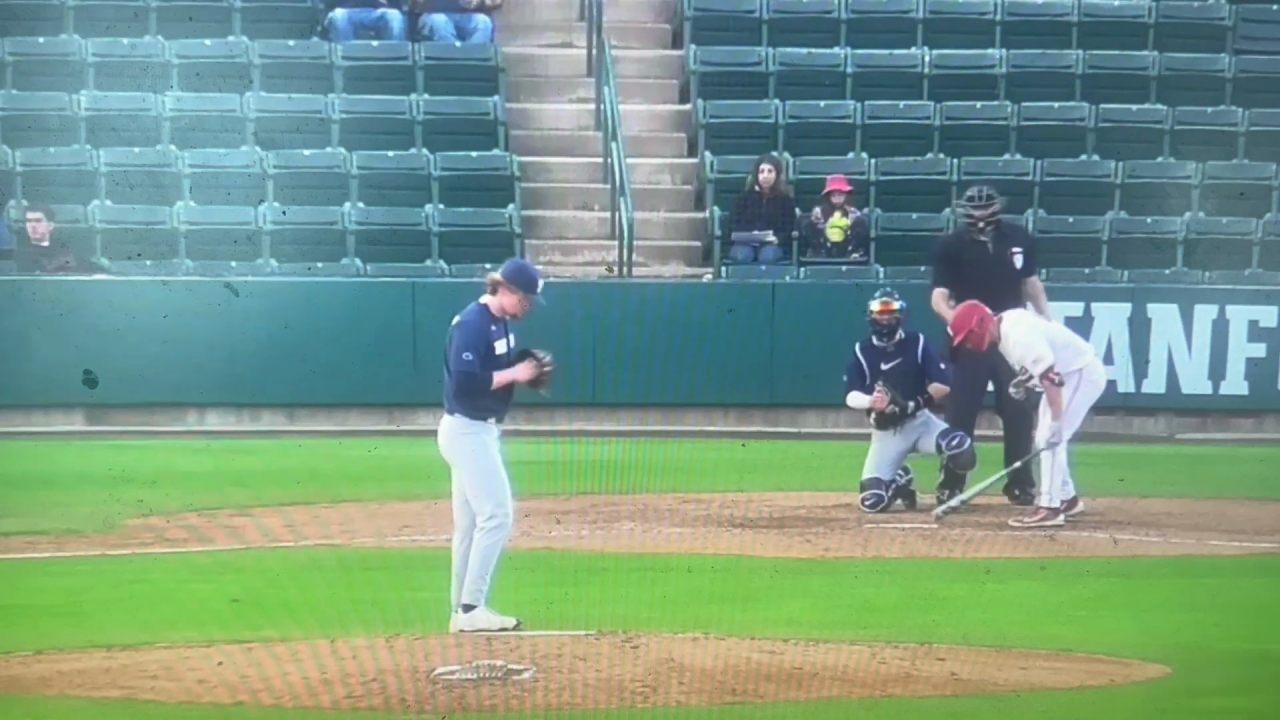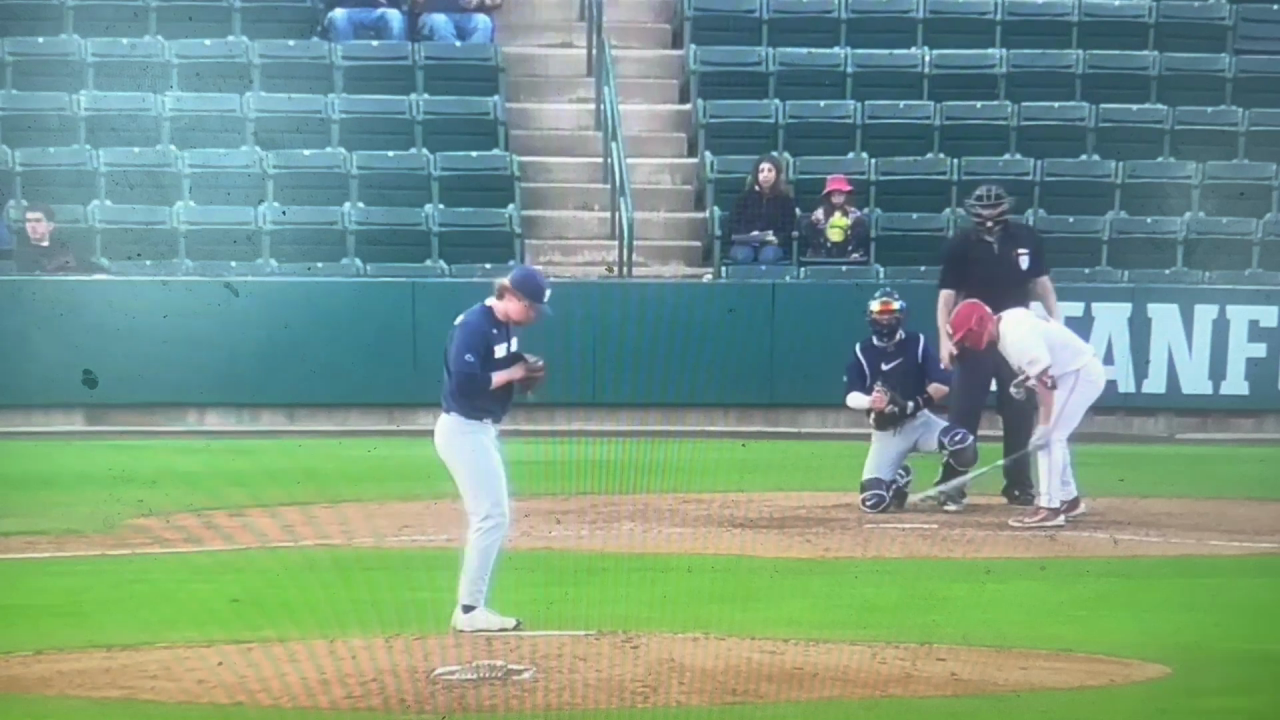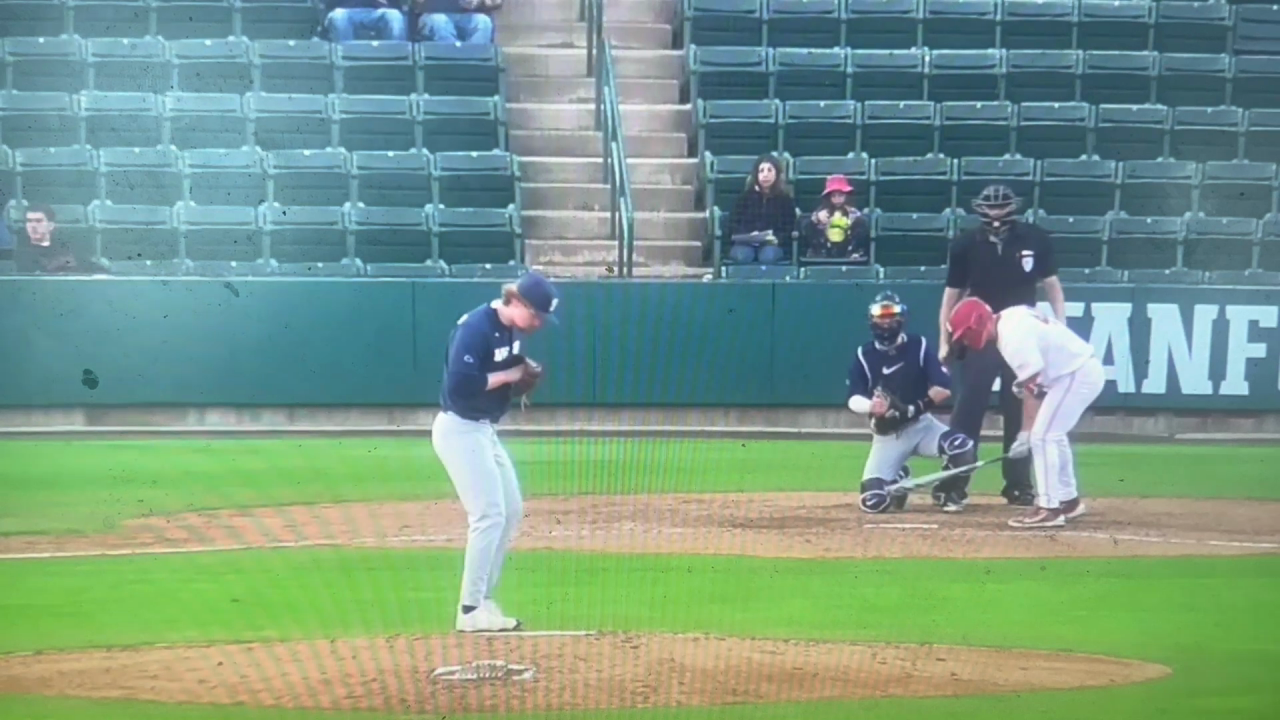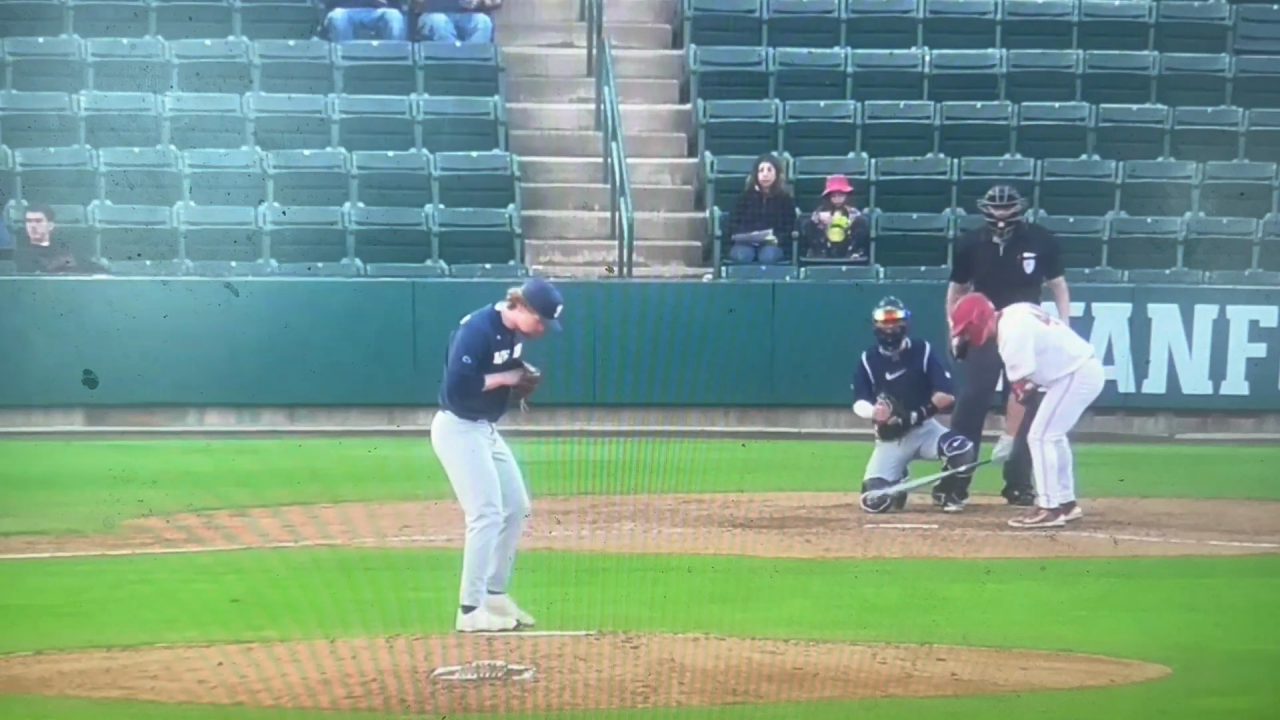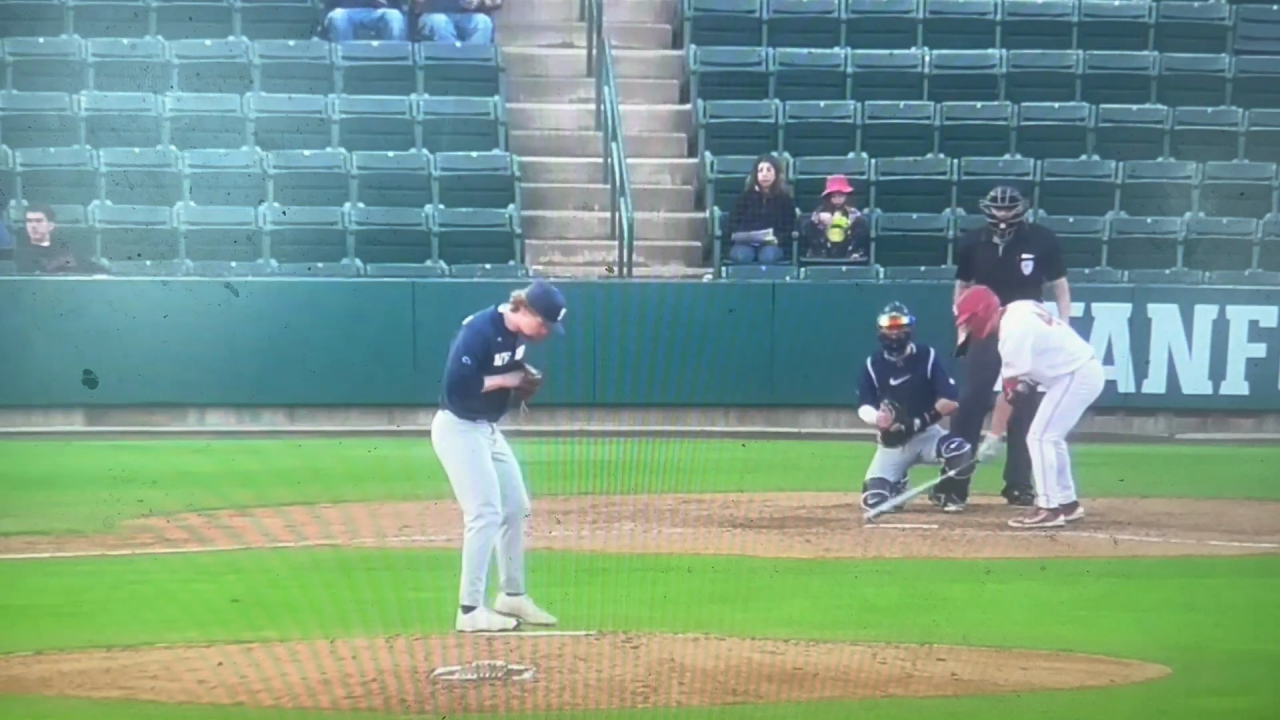
dt=0.1s
person 1, frame 1
left shoulder: (499, 321)
right shoulder: (472, 324)
right elbow: (467, 383)
left wrist: (522, 370)
right wrist: (514, 374)
left hip: (476, 431)
right hip: (468, 431)
left knee: (471, 522)
right knee: (496, 516)
left ankle: (464, 608)
right ankle: (471, 610)
person 1, frame 2
left shoulder: (508, 325)
right shoulder: (473, 326)
right elbow: (465, 386)
left wrist: (524, 372)
right wrist: (511, 373)
left hip: (483, 429)
right hip: (463, 431)
left knee: (489, 517)
right knee: (492, 516)
left ankle: (469, 605)
right ankle: (470, 611)
person 1, frame 3
left shoulder: (512, 329)
right shoulder: (475, 328)
right elbow: (462, 386)
left wrist: (522, 373)
right wrist: (509, 376)
left hip: (482, 429)
right hip: (461, 430)
left knee: (511, 510)
right knee: (489, 516)
left ankle: (482, 599)
right ankle: (471, 610)
person 1, frame 4
left shoulder: (515, 331)
right shoulder: (476, 329)
right elbow: (458, 386)
left wrist: (521, 377)
right wrist: (506, 378)
left hip: (485, 428)
right hip: (459, 429)
left knee: (517, 507)
right knee: (486, 515)
left ankle: (494, 594)
right ankle: (470, 610)
person 1, frame 5
left shoulder: (517, 333)
right shoulder: (478, 331)
right elbow: (457, 386)
left wrist: (523, 380)
right wrist: (506, 380)
left hip: (486, 428)
right hip: (459, 429)
left knee: (517, 508)
right knee: (486, 515)
left ankle: (513, 595)
right ankle: (470, 610)
person 2, frame 1
left shoulder: (1018, 238)
right shoulder: (953, 245)
left elbow: (1031, 282)
right elbow: (938, 296)
left wrist: (1047, 322)
right wrist: (954, 317)
left knee: (1019, 410)
right knee: (960, 410)
left ankle: (1020, 484)
right ankle: (952, 485)
person 2, frame 2
left shoulder: (1027, 238)
right shoulder: (960, 245)
left elbow: (1041, 283)
right elbow: (947, 296)
left wrist: (1055, 323)
right wrist: (945, 341)
left knee: (1020, 410)
right knee: (963, 409)
left ankle: (1018, 485)
right ankle: (952, 485)
person 2, frame 3
left shoulder: (1035, 239)
right shoulder: (966, 244)
left elbow: (1050, 283)
right elbow: (952, 294)
left wrist: (1060, 325)
right wrist: (944, 339)
left knee: (1021, 411)
right knee: (967, 409)
left ankle: (1018, 485)
right ankle: (952, 484)
person 2, frame 4
left shoulder: (1040, 240)
right shoulder: (971, 243)
left elbow: (1058, 284)
right elbow: (956, 290)
left wrist: (1064, 326)
left knee: (1024, 409)
right knee: (968, 407)
left ankle: (1018, 485)
right ankle: (953, 483)
person 2, frame 5
left shoulder: (1042, 240)
right shoulder: (972, 242)
left elbow: (1059, 285)
right elbow: (963, 286)
left knee: (1024, 409)
right knee: (969, 405)
left ankle: (1018, 484)
right ankle: (953, 483)
person 3, frame 1
left shoulder: (1019, 334)
right shoulder: (1007, 322)
left elbow: (1051, 378)
left wrist: (1056, 423)
right wrist: (1025, 380)
left hip: (1083, 374)
right hip: (1071, 372)
left knee: (1052, 438)
right knee: (1048, 438)
left ankle: (1049, 507)
right ankle: (1067, 499)
person 3, frame 2
left shoulder: (1016, 334)
right shoulder: (1009, 319)
left elbow: (1045, 381)
left wrist: (1044, 426)
right wrist: (1026, 378)
left hip: (1082, 373)
right hip: (1079, 370)
left knee: (1049, 436)
right knee: (1052, 436)
left ankle: (1049, 508)
right ankle: (1069, 500)
person 3, frame 3
left shoulder: (1013, 335)
right shoulder: (1009, 318)
left elbow: (1034, 387)
left wrist: (1025, 434)
right wrist: (1025, 379)
left hip: (1079, 374)
right hip: (1080, 370)
left knee: (1043, 437)
right knee: (1052, 435)
left ankle: (1049, 508)
right ankle: (1068, 500)
person 3, frame 4
left shoulder: (1012, 334)
right shoulder: (1015, 312)
left elbow: (1019, 391)
right wrist: (1031, 377)
left hip: (1079, 375)
right hip: (1082, 369)
left knee: (1040, 436)
right knee: (1052, 436)
left ankle: (1048, 509)
right ankle: (1065, 502)
person 3, frame 5
left shoulder: (1013, 331)
right shoulder: (1019, 310)
left elbow: (1010, 390)
left wrist: (994, 437)
right wrist: (1029, 377)
left hip: (1078, 375)
right hip: (1084, 370)
left knee: (1040, 436)
right knee: (1052, 436)
left ankle: (1049, 509)
right ankle: (1067, 502)
person 4, frame 1
left shoulder: (917, 343)
right shoulder: (862, 351)
left elbow: (942, 385)
right elbow: (851, 397)
left wrist: (911, 406)
right wrist: (871, 401)
left hip: (919, 421)
right hip: (886, 431)
left knee: (960, 449)
right knee: (872, 501)
right ankle: (899, 482)
person 4, frame 2
left shoulder: (917, 343)
right shoulder: (862, 351)
left elbow: (942, 385)
right elbow: (851, 397)
left wrist: (911, 406)
right wrist: (870, 402)
left hip: (919, 420)
right hip: (886, 430)
left knee: (963, 444)
right knee: (873, 501)
right ankle: (897, 481)
person 4, frame 3
left shoulder: (919, 346)
right shoulder: (864, 355)
left elbow: (943, 388)
right elbow: (853, 400)
left wrist: (911, 410)
right wrist: (871, 406)
left hip: (921, 424)
right hip: (887, 434)
left knee: (962, 449)
right knee: (873, 501)
left ankle: (947, 491)
right ankle: (896, 482)
person 4, frame 4
left shoulder: (923, 351)
right shoulder: (869, 359)
left elbow: (947, 394)
right elbow: (858, 403)
left wrist: (915, 417)
right wrist: (874, 411)
left hip: (924, 429)
right hip: (890, 438)
left knee: (962, 451)
right knee: (873, 502)
right ankle: (896, 484)
person 4, frame 5
left shoulder: (927, 357)
right shoulder: (874, 364)
left elbow: (950, 400)
right elbow: (863, 408)
left wrist: (918, 422)
right wrist: (877, 417)
left hip: (926, 434)
right hip: (892, 442)
left knee: (960, 453)
right knee: (874, 501)
right ankle: (897, 485)
